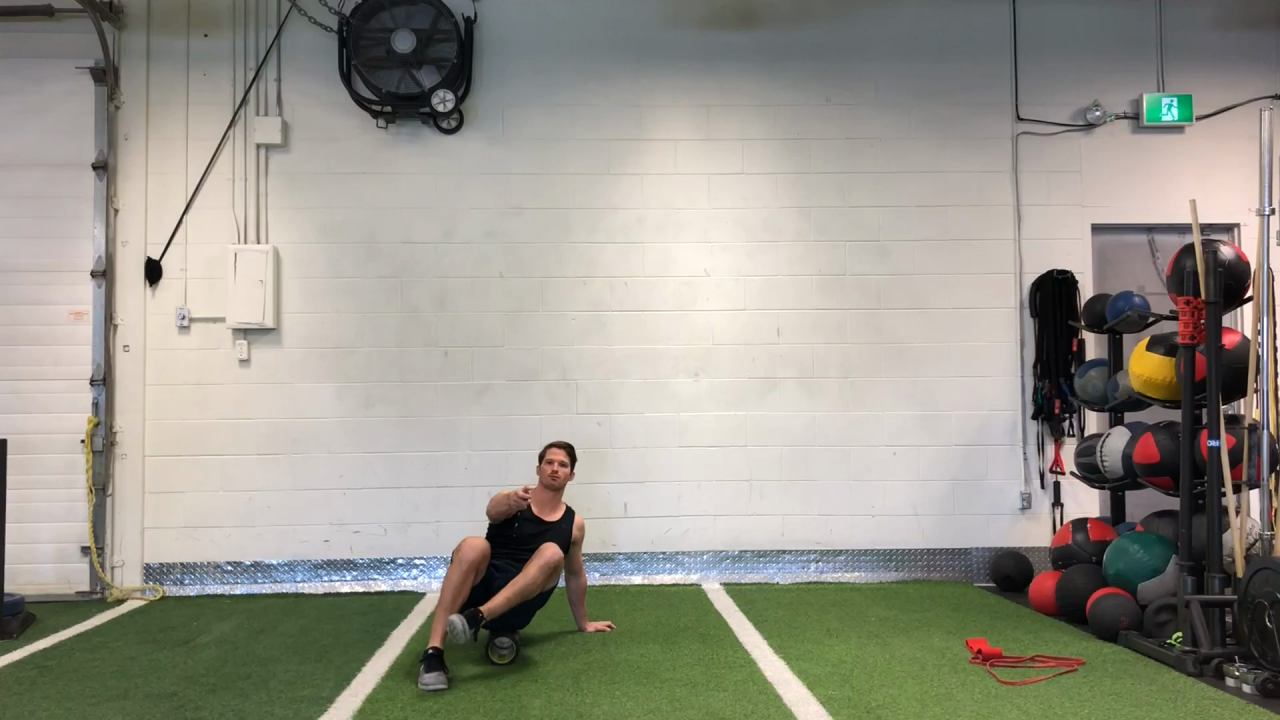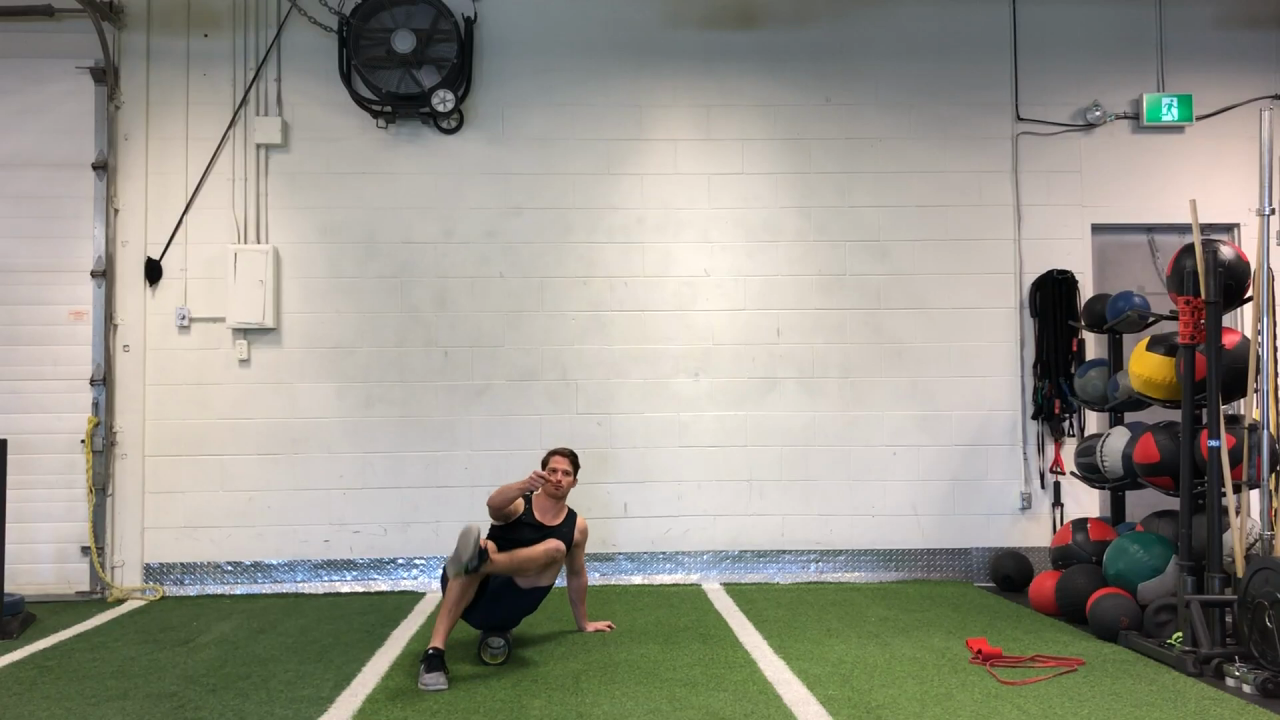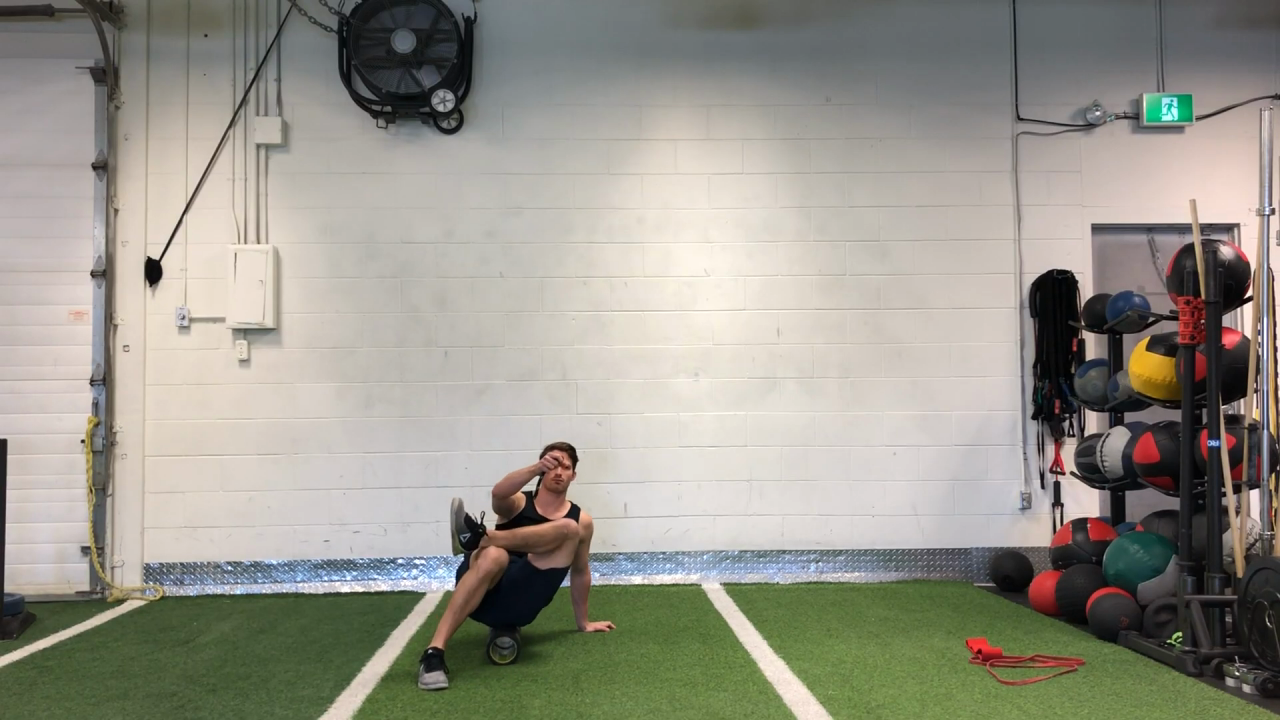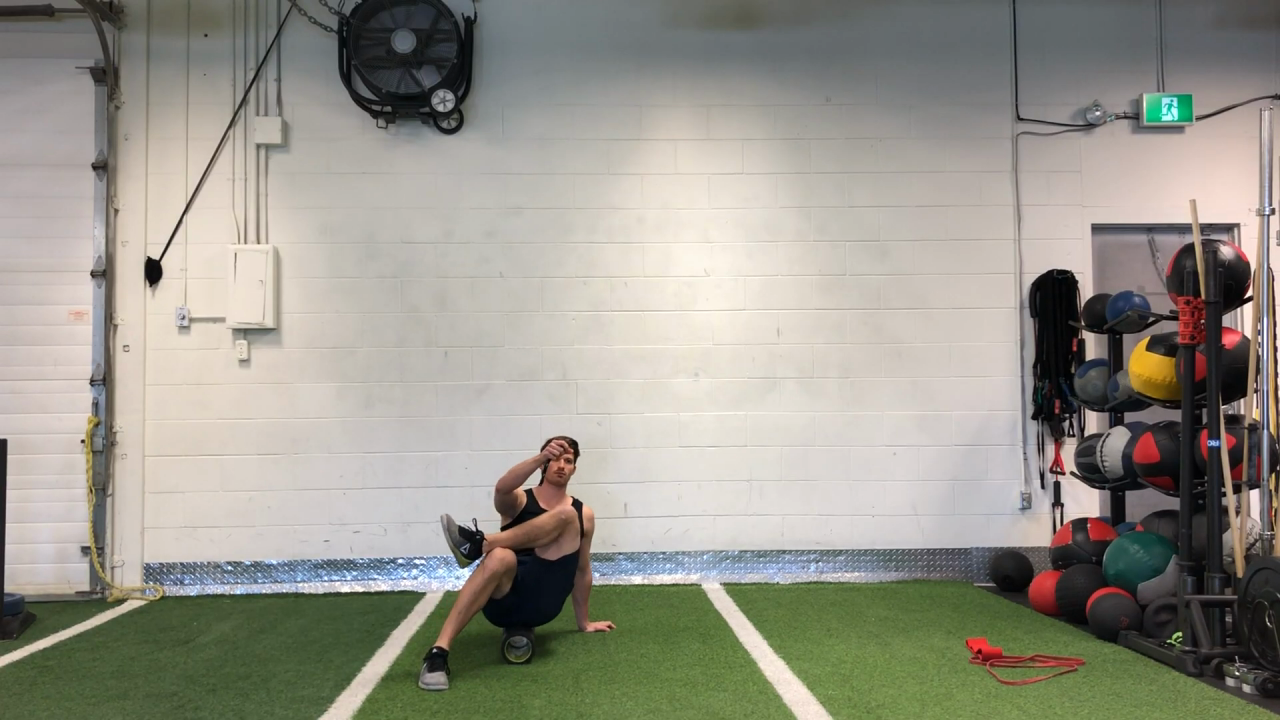
dt=0.3s
person 1, frame 1
left shoulder: (574, 523)
right shoulder: (509, 499)
left elbow: (575, 575)
right elbow: (492, 512)
left wrist: (583, 622)
right wrist: (511, 502)
left hip: (515, 607)
right hip: (480, 588)
left knee: (552, 553)
right knee: (473, 546)
left ankle: (478, 618)
right ankle: (434, 652)
person 1, frame 2
left shoulder: (576, 527)
right shoulder: (516, 506)
left elbow: (576, 575)
right elbow: (494, 503)
left wrist: (583, 622)
right wrist: (526, 485)
left hip: (505, 609)
right hip: (472, 591)
left knee: (556, 548)
right knee: (486, 549)
left ankle: (480, 560)
right ankle: (434, 652)
person 1, frame 3
left shoulder: (581, 521)
right shoulder: (517, 503)
left elbow: (580, 573)
right elbow: (498, 493)
left wrist: (583, 622)
right wrist: (536, 469)
left hip: (519, 605)
right hip: (484, 592)
left knee: (569, 529)
right knee: (493, 555)
right ankle: (434, 652)
person 1, frame 4
left shoulder: (583, 515)
right shoulder: (519, 501)
left elbow: (582, 570)
right elbow: (502, 488)
left wrist: (584, 622)
right wrist: (541, 457)
left hip: (543, 602)
right hip: (503, 599)
left knee: (565, 516)
right knee: (501, 557)
right ankle: (439, 652)
